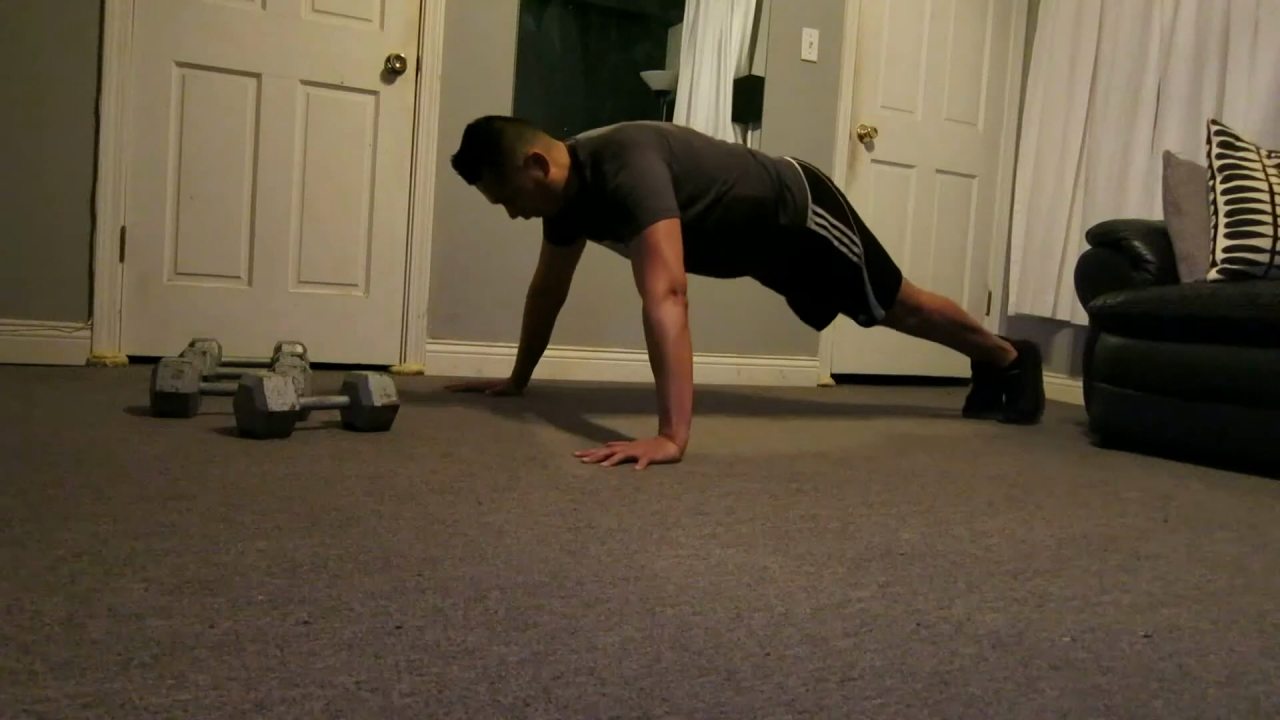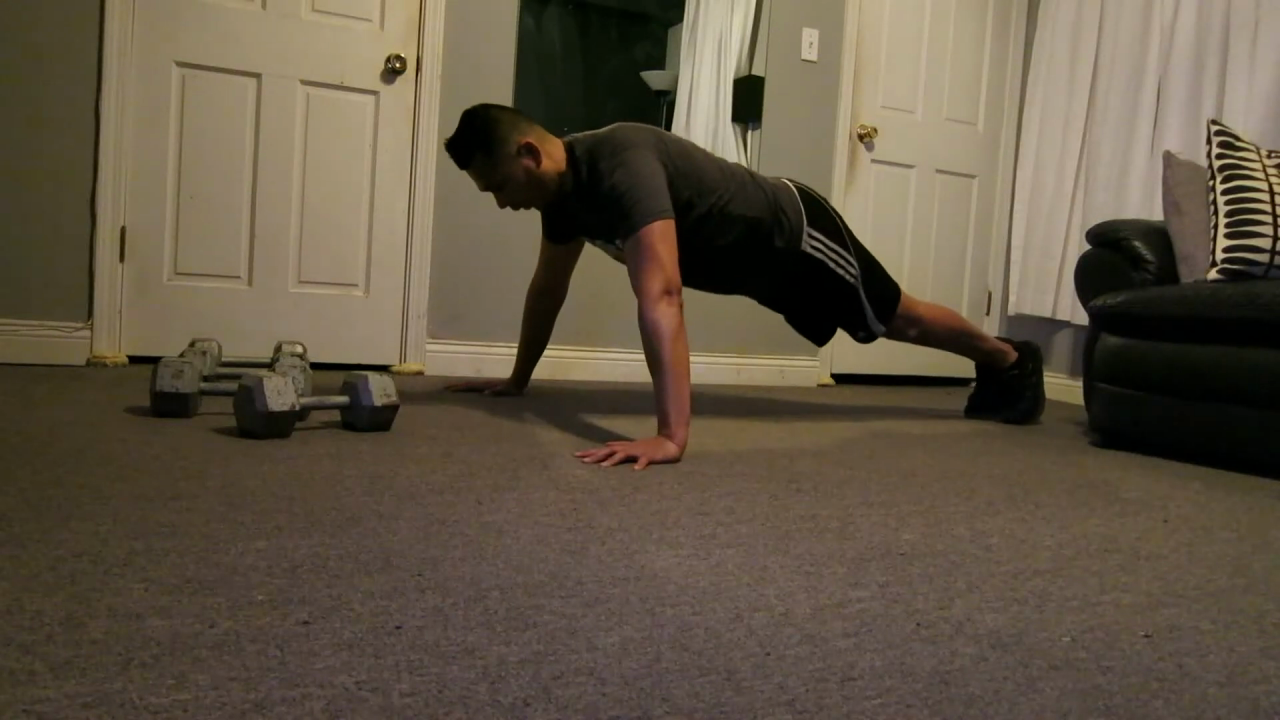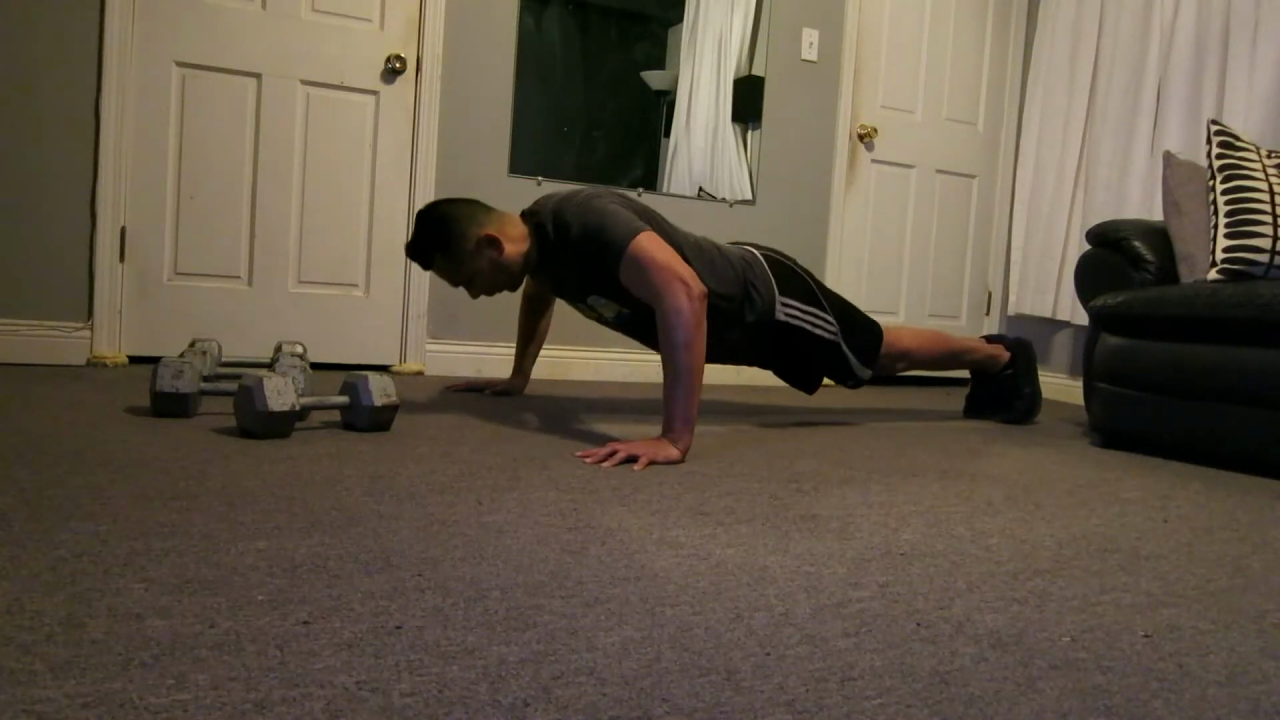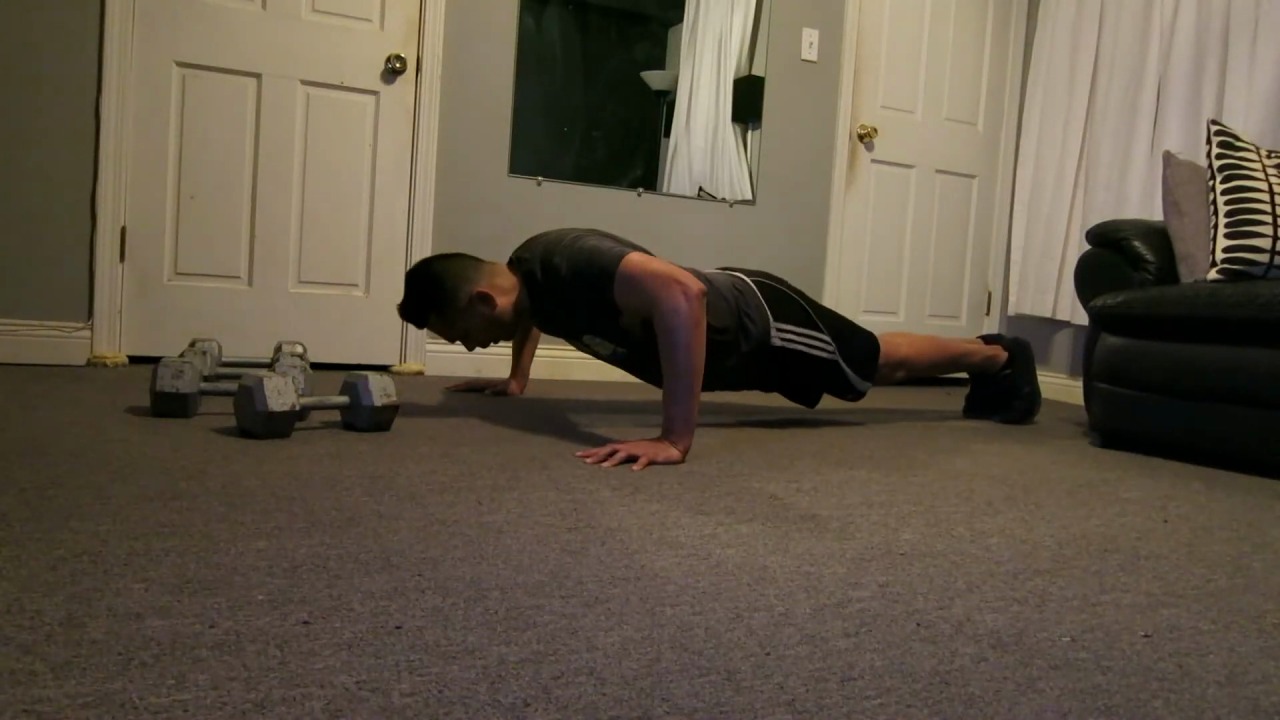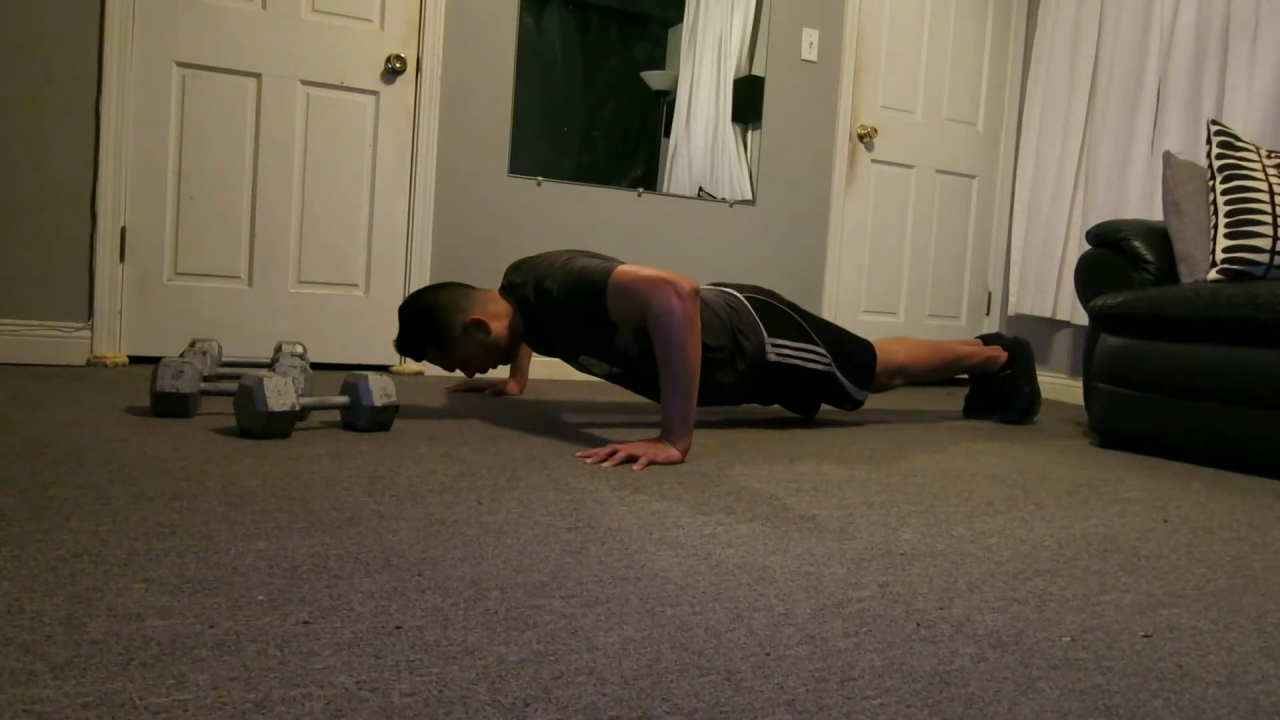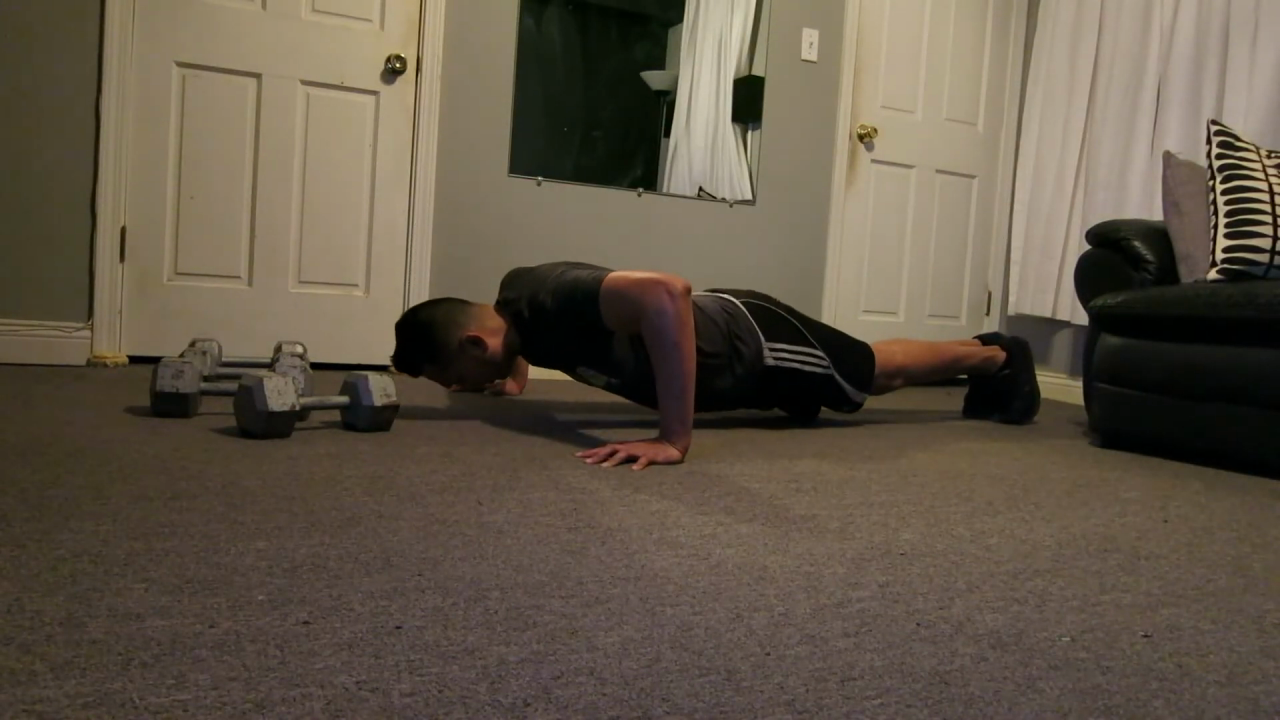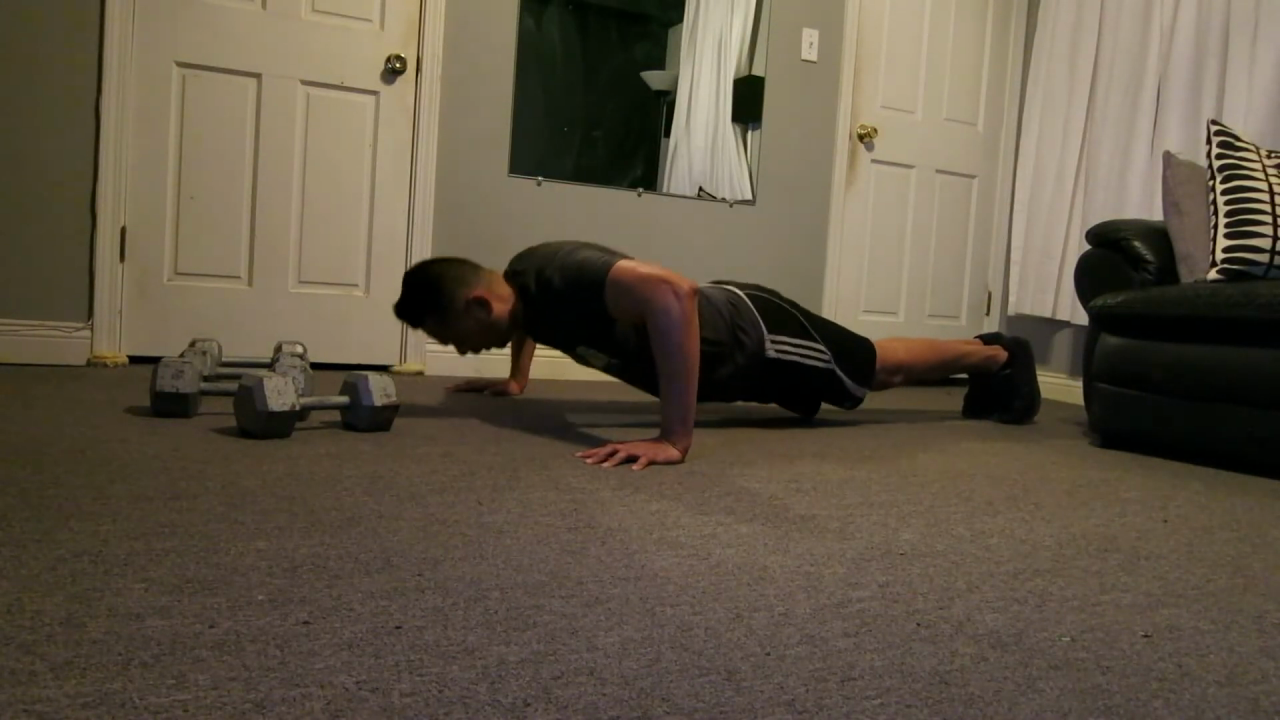
dt=0.7s
person 1, frame 1
left shoulder: (626, 166)
right shoulder: (568, 188)
left elbow: (665, 296)
right elbow: (548, 288)
left wrist: (672, 435)
right wrist: (517, 379)
left hip: (799, 212)
right hip: (764, 240)
left knee: (898, 308)
right knee: (887, 316)
left ankle: (1010, 358)
right ankle: (988, 365)
person 1, frame 2
left shoulder: (618, 165)
right shoulder: (566, 185)
left elbow: (658, 295)
right elbow: (548, 283)
left wrist: (670, 436)
right wrist: (517, 378)
left hip: (791, 233)
right hip: (757, 255)
left knee: (899, 321)
right knee: (892, 327)
left ankle: (1012, 362)
right ankle: (996, 371)
person 1, frame 3
left shoulder: (584, 223)
right shoulder: (537, 235)
left elbow: (684, 294)
right elbow: (539, 294)
left wrist: (675, 438)
right wrist: (517, 378)
left hip: (765, 299)
right hip: (739, 300)
left knee: (885, 354)
right knee: (881, 358)
left ankle: (1003, 360)
right ankle: (992, 360)
person 1, frame 4
left shoulder: (571, 267)
right shoulder: (525, 269)
left elbow: (683, 295)
left wrist: (675, 440)
right wrist: (517, 378)
left hip: (758, 321)
right hip: (731, 317)
left knee: (881, 363)
right knee: (878, 366)
left ankle: (1002, 358)
right ankle: (989, 355)
person 1, frame 5
left shoulder: (563, 289)
right shoulder: (518, 287)
left elbow: (676, 293)
left wrist: (675, 439)
right wrist: (515, 378)
left hip: (753, 336)
right hip: (729, 327)
left knee: (878, 369)
right knee: (874, 371)
left ankle: (1000, 358)
right ankle: (987, 354)
person 1, frame 6
left shoulder: (555, 305)
right shoulder: (514, 297)
left elbow: (667, 292)
left wrist: (674, 439)
right wrist: (515, 379)
left hip: (750, 341)
right hip: (725, 333)
left knee: (880, 371)
right knee: (873, 373)
left ankle: (1000, 357)
right ankle: (986, 353)
person 1, frame 7
left shoulder: (564, 280)
right shoulder: (520, 275)
left elbow: (673, 292)
left wrist: (675, 439)
right wrist: (515, 379)
left hip: (753, 336)
right hip: (728, 324)
left knee: (881, 367)
right knee: (877, 368)
left ankle: (1002, 358)
right ankle: (987, 353)
